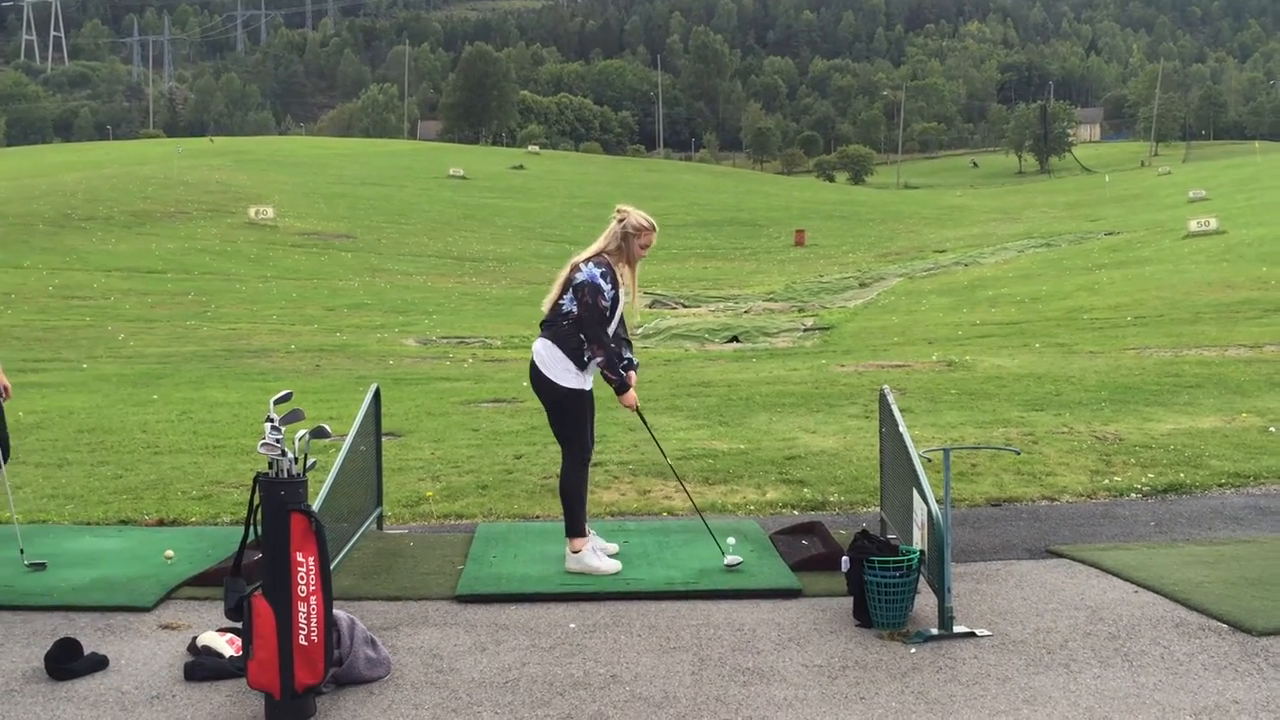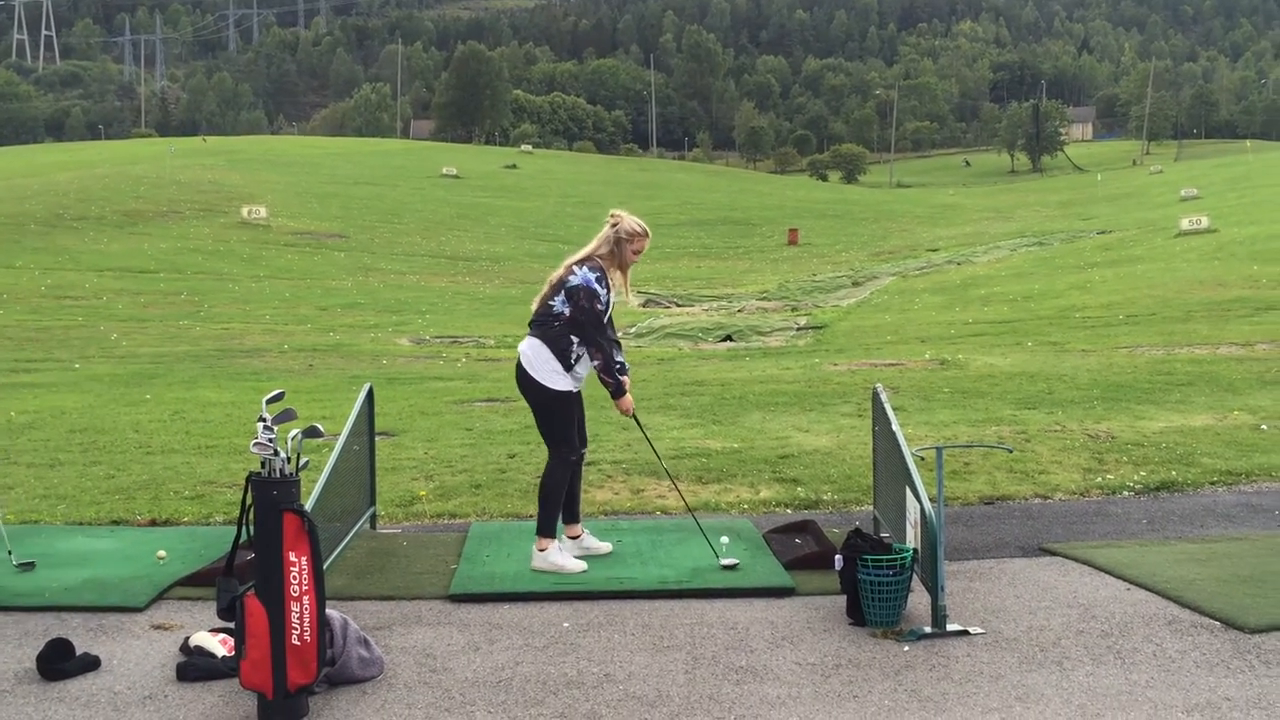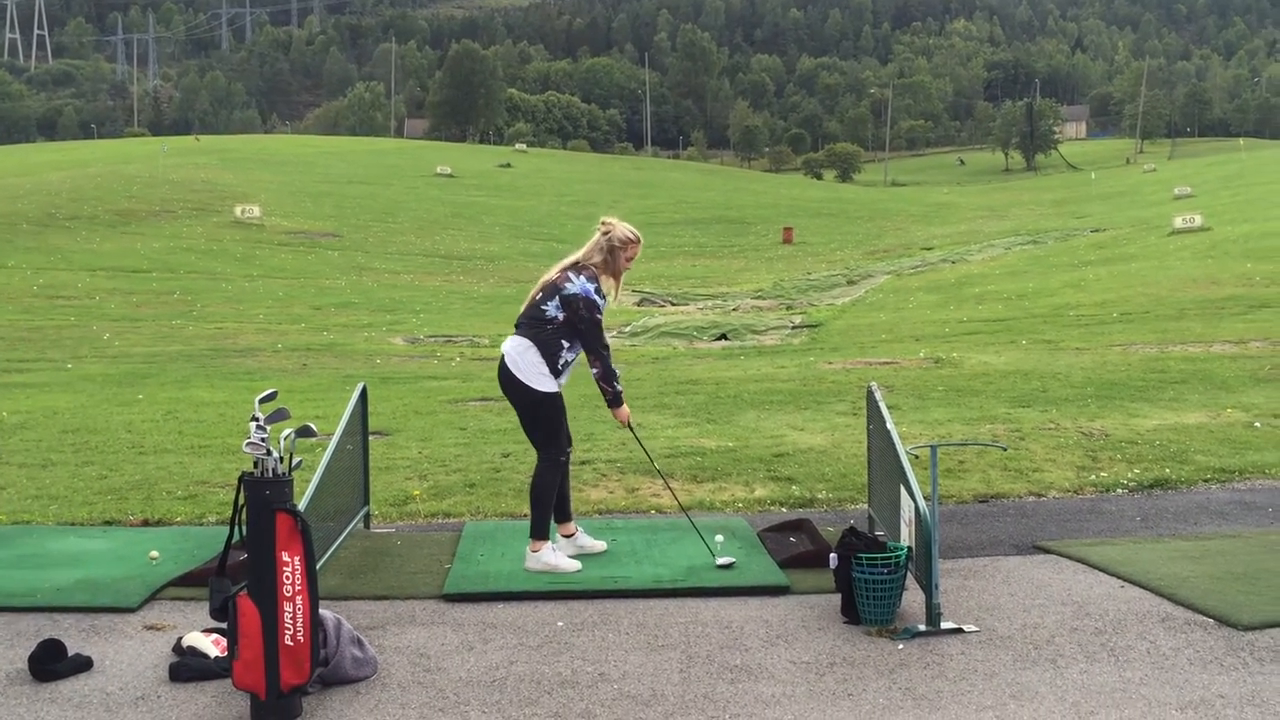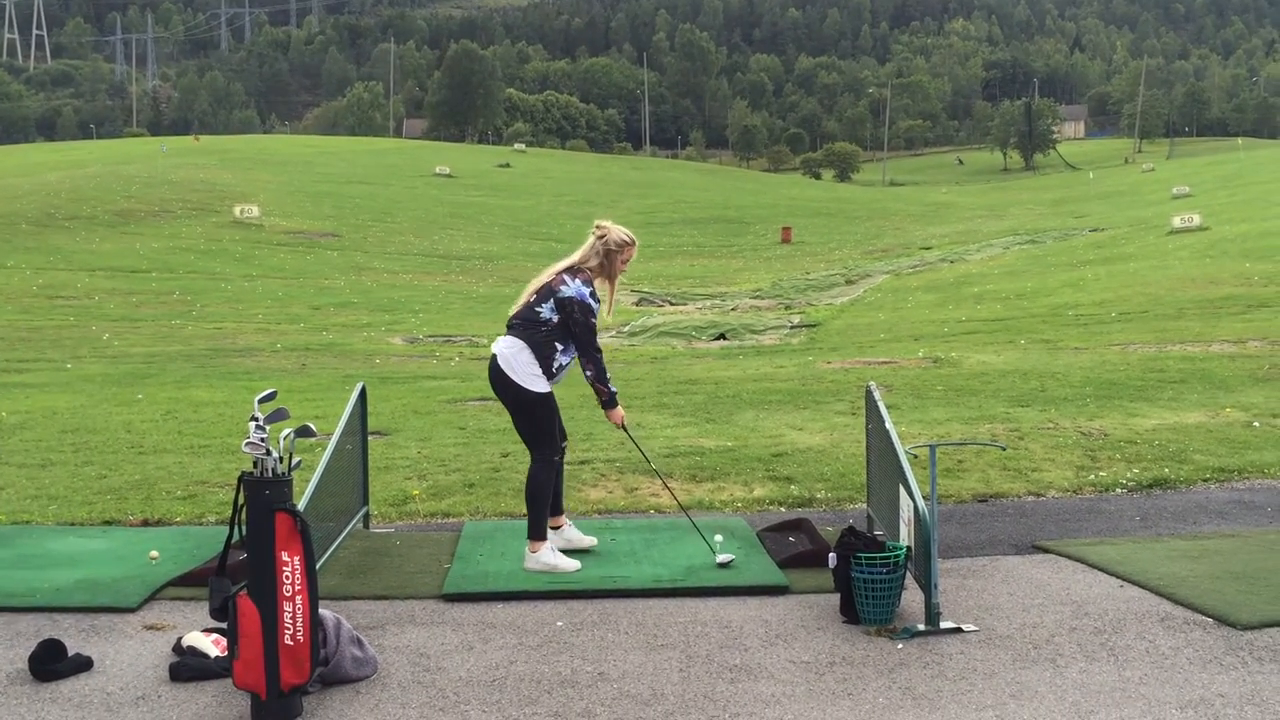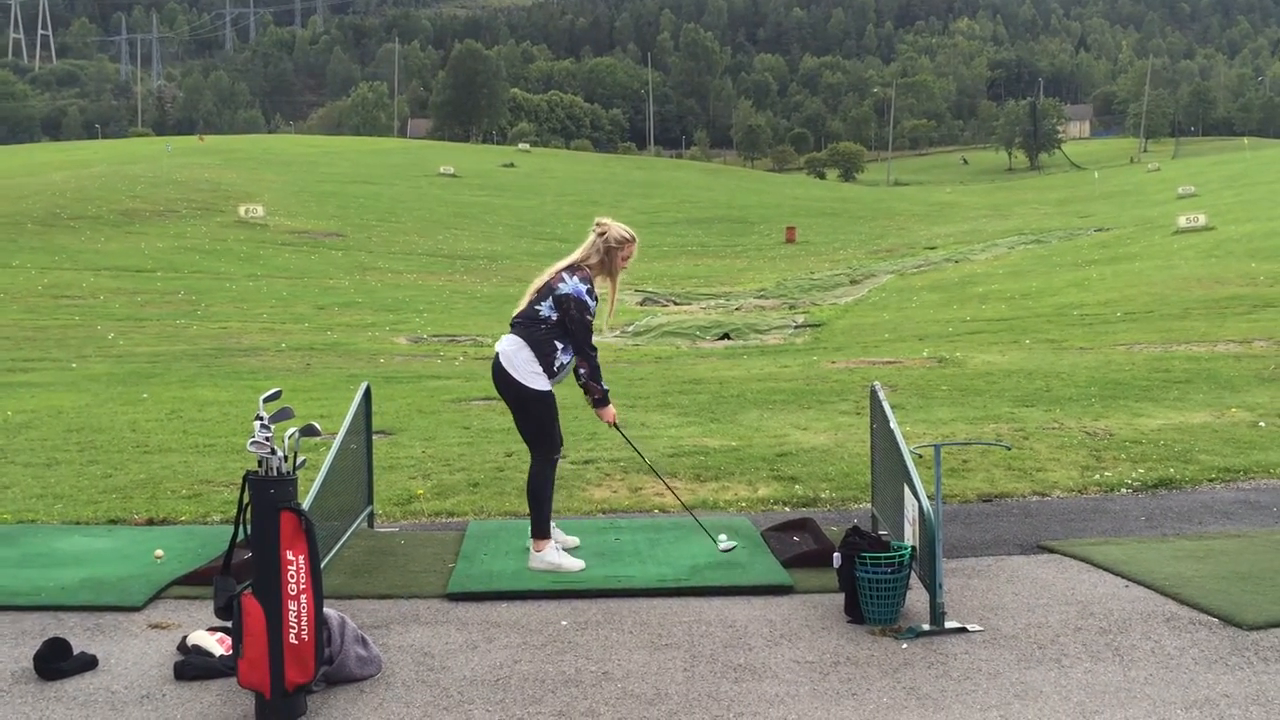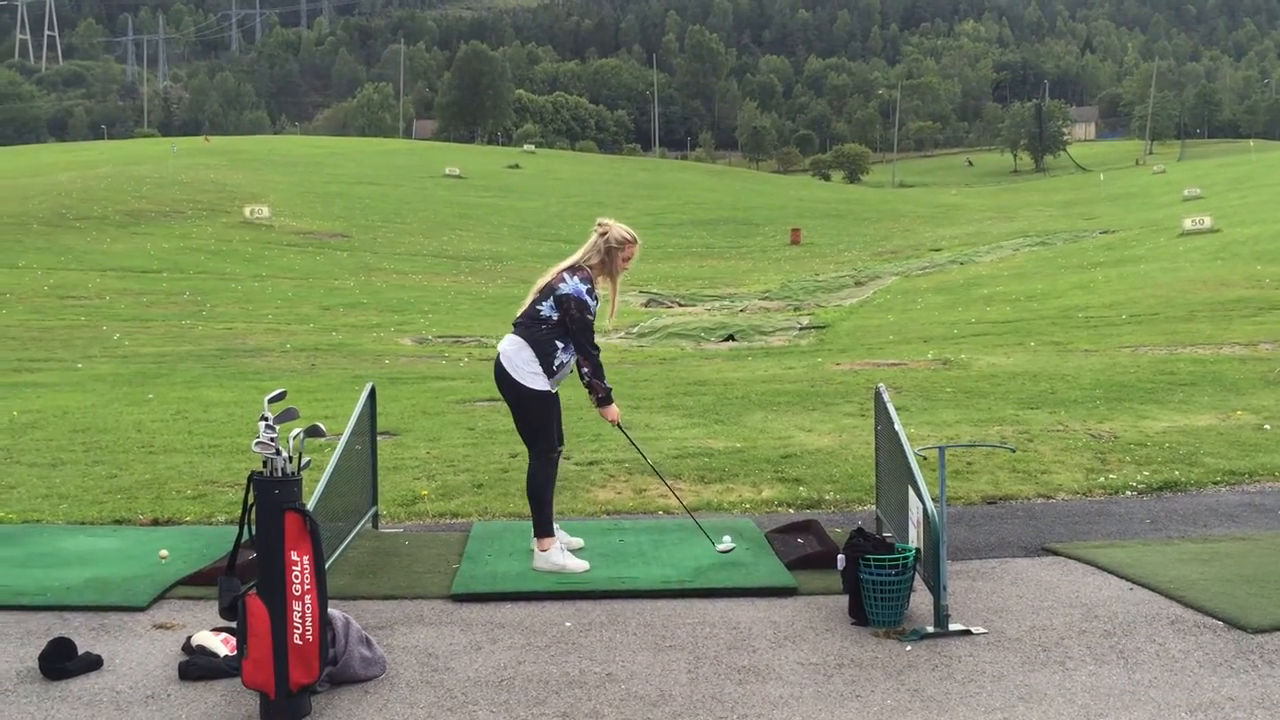
dt=0.2s
person 1, frame 1
left shoulder: (607, 271)
right shoulder: (596, 273)
left elbow: (614, 329)
right elbow: (597, 336)
left wrist: (628, 368)
right wrist: (621, 386)
left hip: (571, 370)
right hip: (557, 371)
left knee: (582, 452)
right knee: (576, 454)
left ankle: (581, 534)
right ankle: (577, 549)
person 1, frame 2
left shoulder: (597, 275)
right shoulder: (590, 278)
left elbow: (605, 332)
right elbow: (594, 340)
left wrist: (621, 373)
right wrist: (617, 391)
left hip: (560, 372)
right hip: (544, 371)
left knee: (575, 450)
right knee: (563, 453)
left ankle: (574, 534)
right ankle: (545, 547)
person 1, frame 3
left shoulder: (580, 276)
right shoulder: (585, 287)
left elbow: (593, 342)
right elbow: (594, 348)
left wrist: (613, 384)
right wrist: (615, 400)
left hip: (531, 370)
right hip: (530, 372)
left knee: (561, 449)
right knee: (552, 454)
left ankle: (568, 534)
right ankle: (538, 549)
person 1, frame 4
left shoulder: (572, 278)
right shoulder: (580, 291)
left elbow: (582, 347)
right elbow: (589, 352)
left wrist: (606, 393)
right wrist: (610, 402)
left hip: (514, 367)
right hip: (520, 372)
left knee: (555, 444)
right knee: (546, 453)
left ankle: (558, 527)
right ankle: (537, 549)
person 1, frame 5
left shoulder: (573, 277)
right shoulder: (578, 288)
left elbow: (576, 345)
right elbow: (584, 350)
left wrist: (592, 392)
right wrist: (601, 401)
left hip: (519, 367)
right hip: (522, 371)
left knee: (551, 448)
right knee: (545, 453)
left ankle: (543, 529)
right ankle: (541, 549)
person 1, frame 6
left shoulder: (576, 278)
right shoulder: (578, 288)
left elbow: (578, 345)
right elbow: (586, 348)
left wrist: (596, 392)
right wrist: (604, 399)
left hip: (531, 370)
right hip: (523, 370)
left knee: (553, 448)
right knee: (543, 453)
left ankle: (546, 530)
right ankle: (546, 549)
